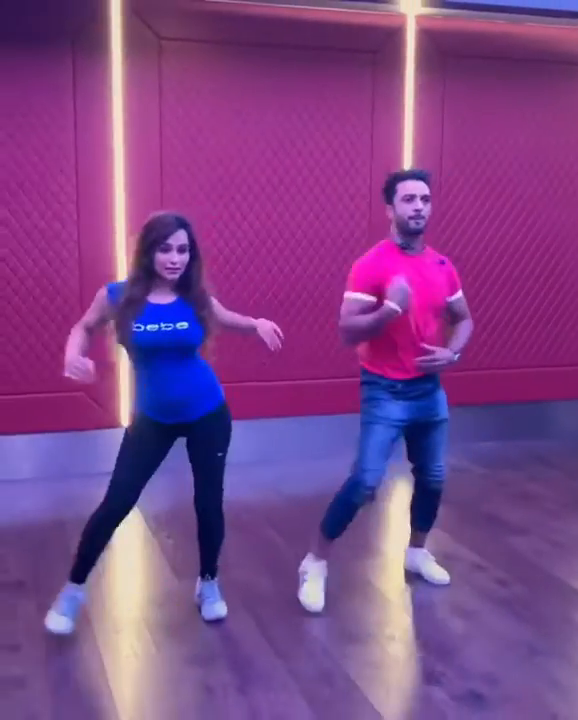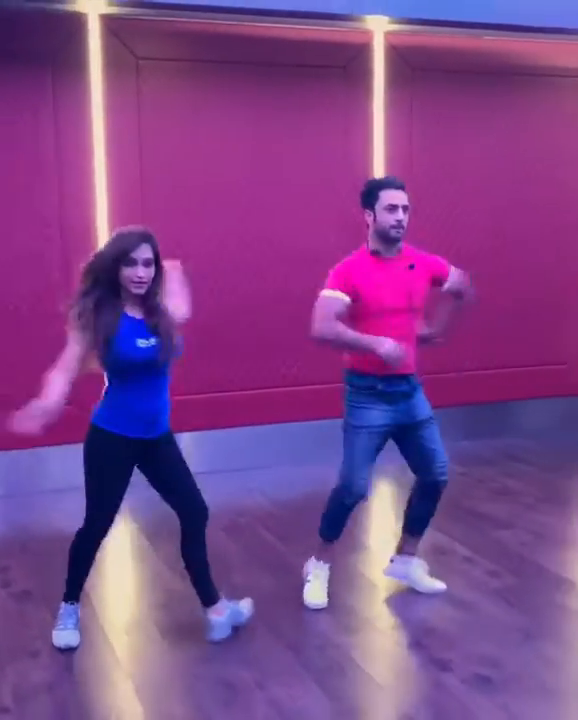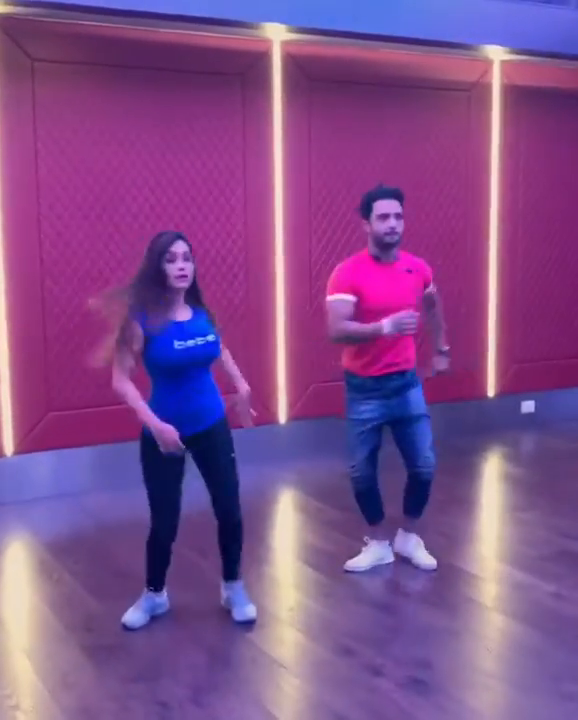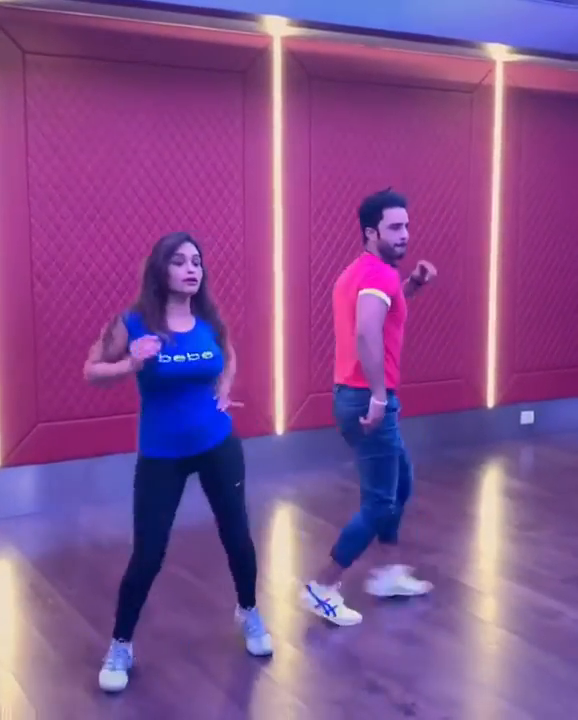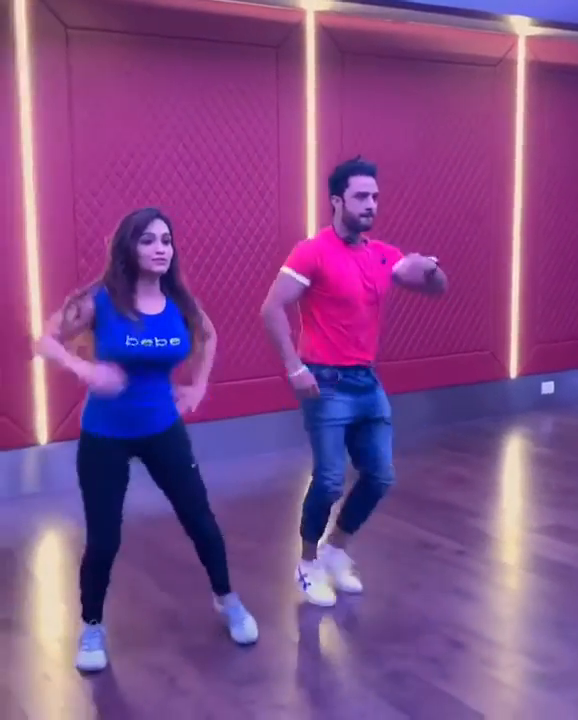
dt=1s
person 1, frame 1
left shoulder: (197, 298)
right shoulder: (118, 296)
left elbow: (232, 322)
right elbow: (83, 328)
left wrist: (258, 325)
right wrist: (73, 357)
left hip: (208, 415)
right hip: (152, 419)
left knee: (209, 504)
right knee: (114, 505)
left ankle: (208, 585)
right ankle: (73, 590)
person 1, frame 2
left shoulder: (156, 311)
right shoulder: (100, 316)
left elbow: (181, 314)
right elbow: (65, 370)
left wrist: (173, 272)
right wrist: (46, 405)
left hip: (155, 437)
right hip: (113, 439)
left knee: (194, 514)
right knee: (96, 527)
left ankle: (217, 608)
right ankle: (70, 608)
person 1, frame 3
left shoulder: (202, 313)
right shoulder: (141, 320)
right elbow: (120, 380)
left wrist: (240, 384)
right wrist: (154, 425)
left hip: (213, 426)
right hip: (166, 433)
left knee: (229, 513)
right knee: (164, 524)
left ankle: (234, 587)
right ankle: (154, 595)
person 1, frame 4
left shoulder: (210, 322)
right shoulder: (134, 325)
right elbow: (90, 373)
left wrist: (221, 393)
right wrist: (130, 364)
left hip: (217, 445)
right hip: (159, 455)
left knee: (237, 539)
right knee: (148, 556)
left ankle: (249, 616)
right ankle: (120, 648)
person 1, frame 5
left shoulder: (180, 303)
right shoulder: (101, 300)
left elbow: (209, 341)
right elbow: (46, 339)
left wrist: (200, 383)
right wrist: (86, 370)
left hip: (163, 431)
right hip: (104, 438)
left knee: (203, 524)
right knee: (103, 540)
left ankle: (228, 602)
right ankle: (92, 628)
person 2, frame 1
left shoulder: (443, 267)
right shoulder: (370, 266)
left elbow: (463, 319)
right elbow: (348, 331)
left wrist: (452, 352)
right wrist: (390, 310)
left hip: (429, 389)
right hip: (384, 391)
left knee: (432, 478)
right knee: (365, 483)
left ankle: (417, 552)
right ankle: (315, 563)
person 2, frame 2
left shoulder: (425, 261)
right shoulder: (349, 271)
left elbow: (461, 286)
right elbow: (320, 328)
left wrist: (433, 328)
right wrist: (374, 343)
left hip: (408, 388)
right hip: (369, 392)
left knee: (435, 474)
right knee: (353, 486)
left ankle: (406, 560)
right ankle: (318, 565)
person 2, frame 3
left shoulder: (419, 268)
right shoulder: (346, 273)
left elbow: (434, 305)
right elbow: (337, 330)
left wrist: (441, 348)
right wrist: (386, 326)
left hip: (407, 384)
right hip: (364, 389)
left knee: (423, 468)
right knee: (362, 472)
left ankle: (408, 536)
right ankle: (378, 544)
person 2, frame 4
left shoulder: (360, 273)
right shoulder: (380, 274)
right elbow: (366, 333)
left wrist: (414, 283)
right wrist: (378, 397)
left hip: (355, 397)
right hip: (369, 402)
left knee: (401, 483)
right knee: (381, 502)
left ankle: (388, 573)
right ankle: (322, 588)
person 2, frame 5
left shoulder: (383, 253)
right shoulder: (313, 252)
left elbow: (433, 283)
right elbow: (272, 309)
left wrist: (429, 266)
right wrist: (295, 365)
left hip: (368, 381)
right hip: (327, 384)
left knee: (379, 478)
right knee: (329, 482)
left ankle: (335, 550)
right ankle: (308, 566)
